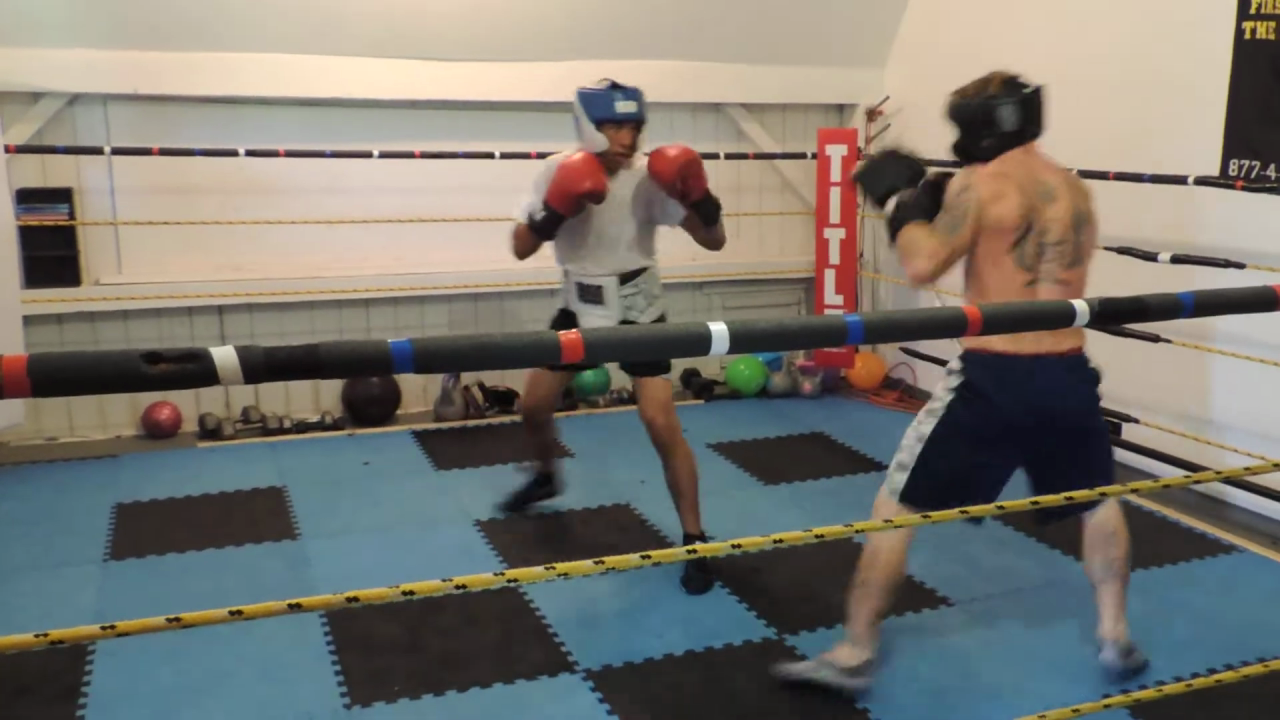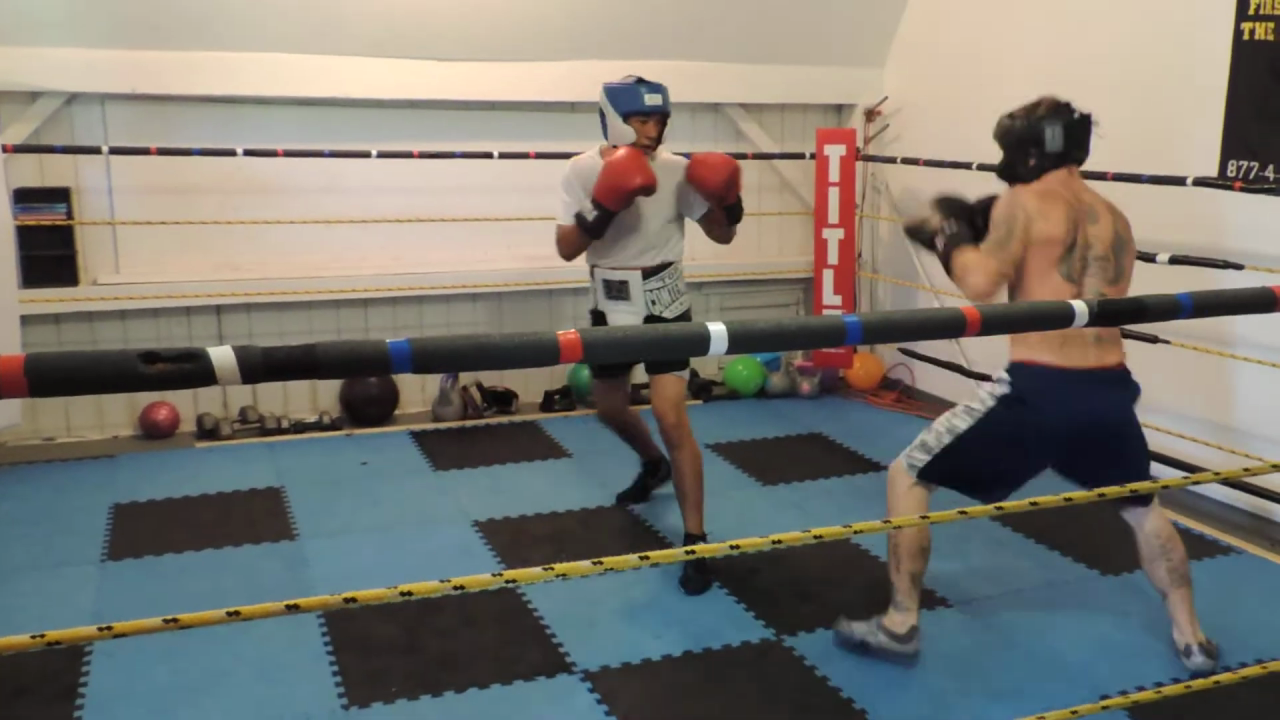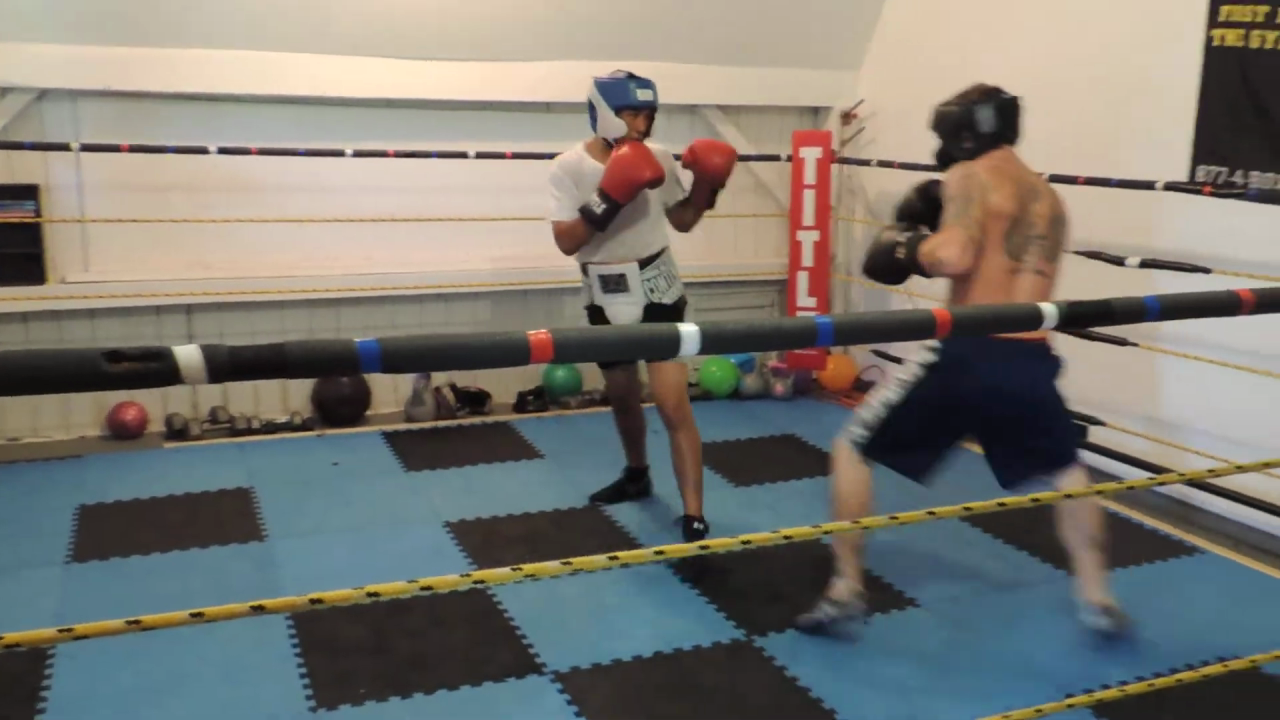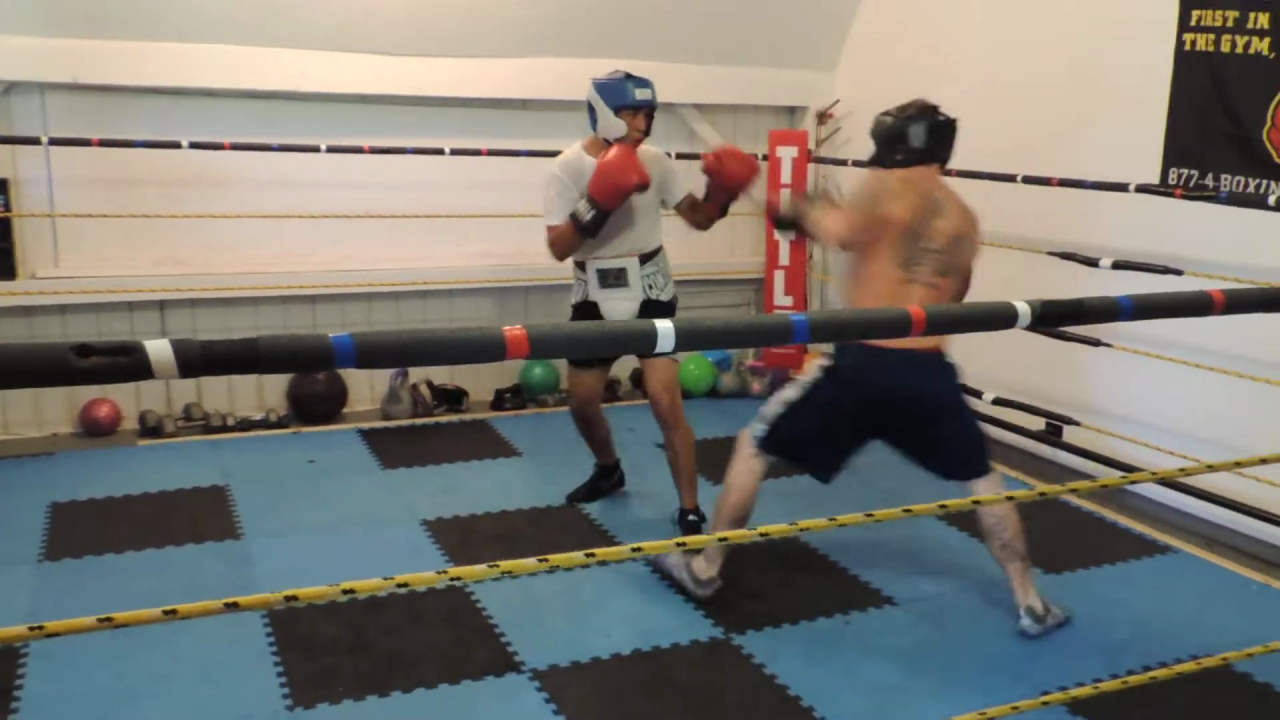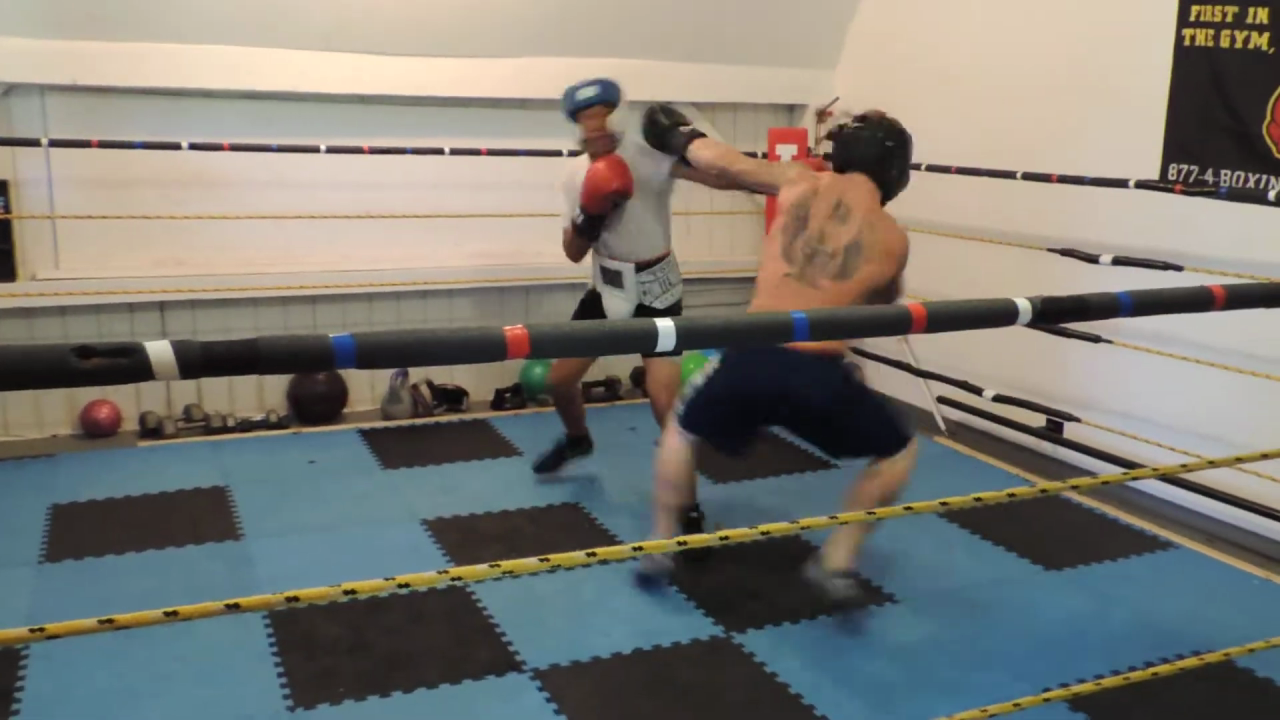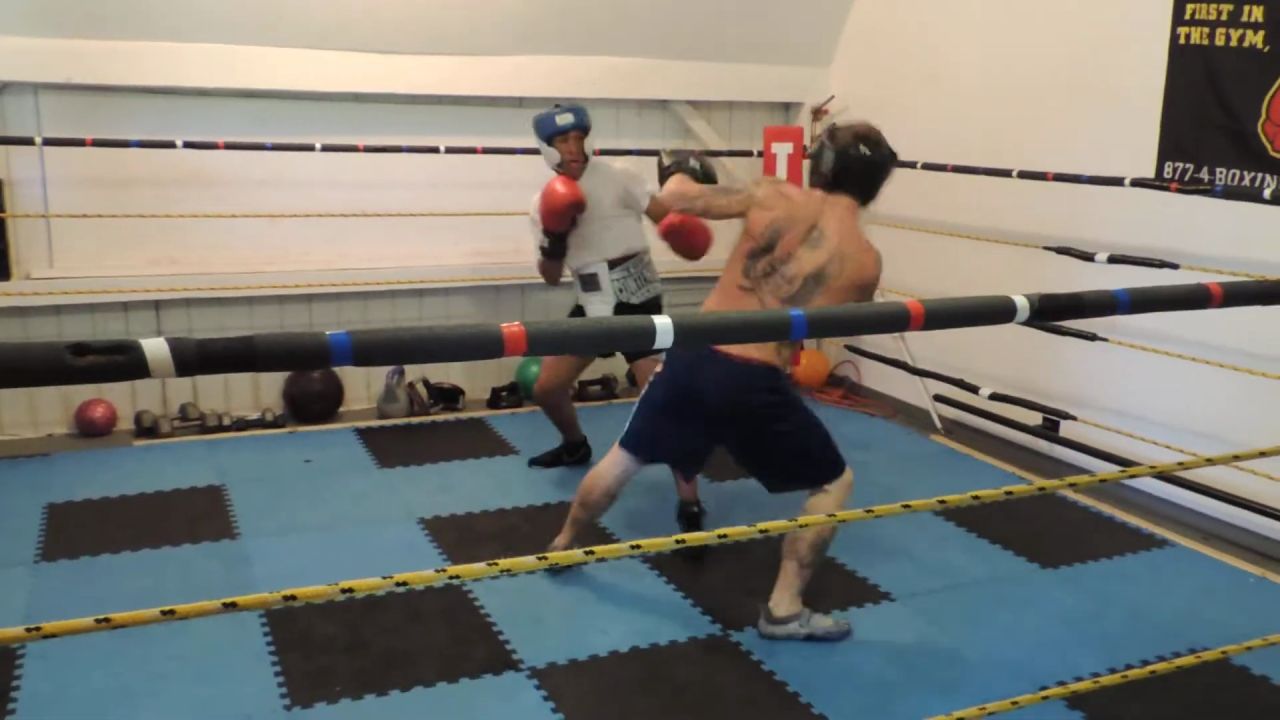
dt=0.2s
person 1, frame 1
left shoulder: (977, 184)
right shoulder: (1076, 192)
left elbow: (921, 266)
left wrist: (901, 202)
left hip: (992, 379)
right hip: (1067, 375)
left knee: (895, 509)
right knee: (1099, 499)
left ankle: (853, 655)
right ankle: (1115, 639)
person 1, frame 2
left shoulder: (1023, 202)
right shoulder: (1115, 221)
left elbow: (980, 284)
left wrist: (948, 236)
left hip: (1037, 389)
right hip: (1107, 391)
left knee: (906, 476)
right knee: (1144, 510)
left ankle: (902, 622)
right ankle: (1190, 638)
person 1, frame 3
left shoulder: (971, 177)
right shoulder: (1050, 200)
left elbow: (954, 258)
left wrist: (908, 245)
left hip: (965, 355)
right hip: (1030, 362)
left knee: (851, 449)
right knee: (1067, 476)
left ankle: (845, 590)
right ankle: (1096, 597)
person 1, frame 4
left shoulder: (885, 185)
right shoulder: (965, 218)
left elbow: (841, 231)
left wrist: (799, 211)
left hip: (860, 363)
right hip: (926, 370)
left knee: (753, 448)
right knee: (982, 482)
left ankle: (705, 567)
right ankle: (1029, 603)
person 1, frame 5
left shoulder: (801, 180)
right shoulder: (893, 240)
left elbow: (713, 157)
left wrist: (678, 132)
left hip: (751, 357)
right hip: (819, 374)
left knee: (680, 432)
right knee: (898, 454)
left ankle: (658, 551)
right ankle: (837, 558)
person 1, frame 6
left shoulder: (775, 199)
right shoulder: (866, 260)
left elbow: (678, 196)
left wrist: (677, 183)
left hip: (690, 360)
right hip: (752, 383)
left knee: (625, 456)
right knee: (833, 484)
left ankle: (562, 546)
right ankle: (784, 609)
person 2, frame 1
left shoulder: (652, 178)
right shoulder: (555, 172)
left elbow: (713, 241)
right elbow: (522, 248)
left wrist: (697, 197)
right wrist: (554, 206)
left hip: (636, 310)
right hip: (578, 307)
left knee: (662, 425)
right knee: (534, 405)
left ankle: (695, 540)
right ankle: (545, 476)
person 2, frame 2
left shoulder: (677, 171)
right shoulder: (582, 171)
left elbow: (723, 235)
right elbow: (566, 248)
left wrist: (728, 198)
right wrist: (603, 205)
left hip: (663, 304)
right hip: (608, 304)
left knee: (672, 420)
right knee: (611, 410)
left ankle: (695, 541)
right ankle: (654, 465)
person 2, frame 3
left shoulder: (659, 161)
right shoulder: (569, 168)
left elbow: (684, 221)
right elbow: (567, 242)
left wrist: (708, 185)
right wrist: (609, 197)
left hip: (657, 293)
right hip: (605, 298)
left knee: (673, 405)
right knee: (621, 396)
left ankle: (694, 521)
right ankle: (636, 475)
person 2, frame 4
left shoulder: (655, 161)
right shoulder: (568, 168)
left elbow: (699, 218)
right elbow: (559, 248)
left wrist: (722, 190)
right wrist: (599, 204)
left hip: (650, 291)
right hip: (595, 296)
left knee: (665, 404)
right knee: (582, 401)
left ankle: (691, 513)
right ankle: (608, 469)
person 2, frame 5
left shoulder: (651, 155)
right shoulder: (577, 176)
left elbow: (711, 174)
right elbow: (573, 253)
right wrist: (588, 214)
left hip: (655, 294)
right hip: (607, 290)
left knee: (665, 404)
right knee: (560, 379)
left ankle: (686, 509)
right ankle: (576, 438)
person 2, frame 6
left shoulder: (617, 177)
right shoulder: (544, 203)
left elbow: (667, 216)
right elbow: (551, 277)
right wrist: (553, 235)
left hip: (636, 297)
right hip: (590, 304)
right knee: (546, 388)
left ankle: (690, 503)
right ankle: (575, 446)
